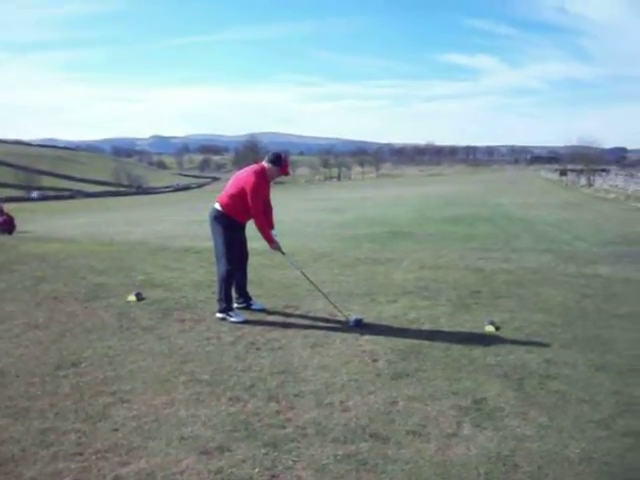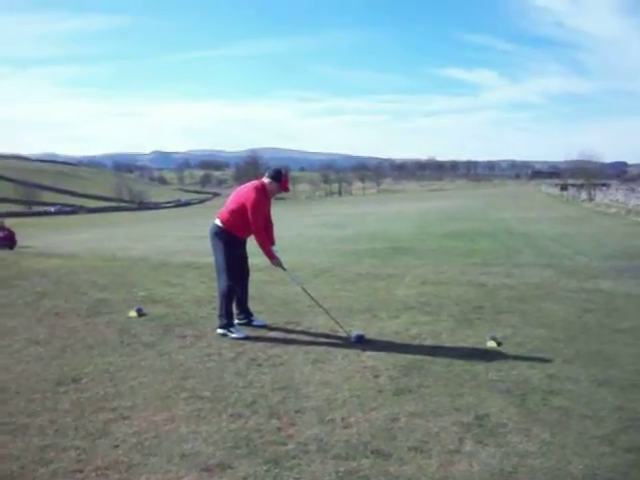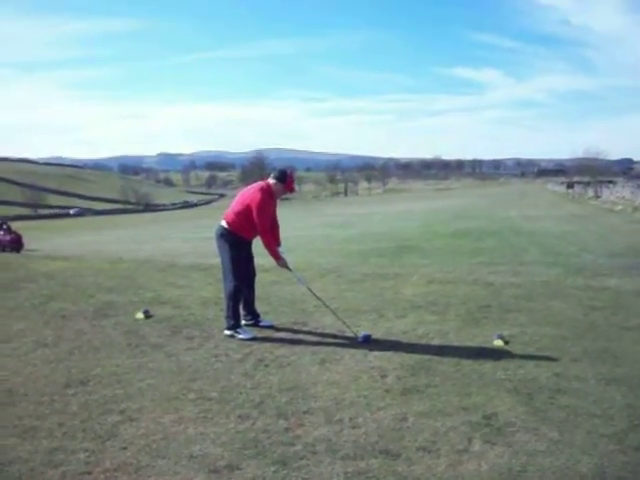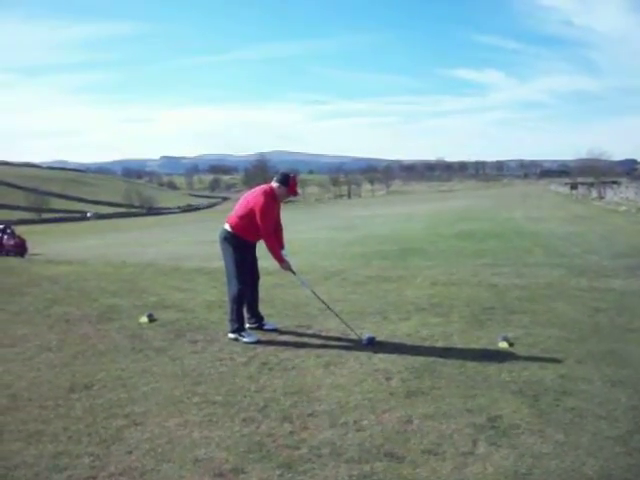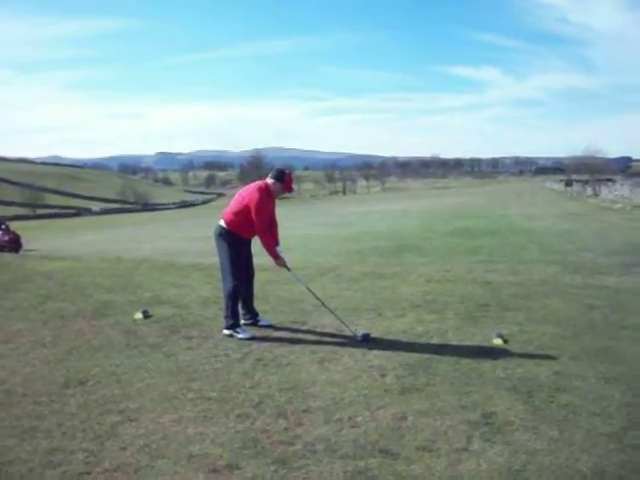
dt=0.3s
person 1, frame 1
left shoulder: (263, 178)
right shoulder: (254, 179)
left elbow: (266, 207)
right elbow: (257, 214)
left wrist: (272, 232)
right wrist: (270, 241)
left hip: (235, 220)
right hip: (223, 219)
left knee: (241, 260)
right knee: (228, 264)
left ankle: (242, 299)
right ankle: (224, 308)
person 1, frame 2
left shoulder: (263, 193)
right shoulder: (255, 195)
left elbow: (267, 222)
right elbow: (258, 230)
left wrist: (272, 247)
right wrist: (271, 256)
left hip: (236, 235)
right hip: (224, 234)
left knee: (242, 276)
right knee: (229, 279)
left ankle: (243, 315)
right ankle: (225, 324)
person 1, frame 3
left shoulder: (269, 194)
right shoulder: (259, 196)
left elbow: (273, 224)
right elbow: (264, 231)
left wrist: (278, 248)
right wrist: (277, 257)
left hip: (242, 237)
right hip: (229, 236)
left knee: (248, 277)
right knee: (235, 281)
left ankle: (250, 316)
right ankle: (232, 326)
person 1, frame 4
left shoulder: (272, 198)
right shoulder: (263, 200)
left elbow: (276, 227)
right elbow: (267, 235)
left wrist: (282, 251)
right wrist: (281, 260)
left hip: (246, 240)
right hip: (233, 239)
left knee: (252, 280)
right knee: (239, 284)
left ankle: (254, 320)
right ankle: (236, 329)
person 1, frame 5
left shoulder: (268, 194)
right shoulder: (258, 196)
left elbow: (271, 223)
right elbow: (262, 231)
left wrist: (277, 248)
right wrist: (276, 257)
left hip: (241, 236)
right hip: (228, 235)
left knee: (247, 276)
right knee: (234, 280)
left ankle: (249, 316)
right ankle: (231, 325)
